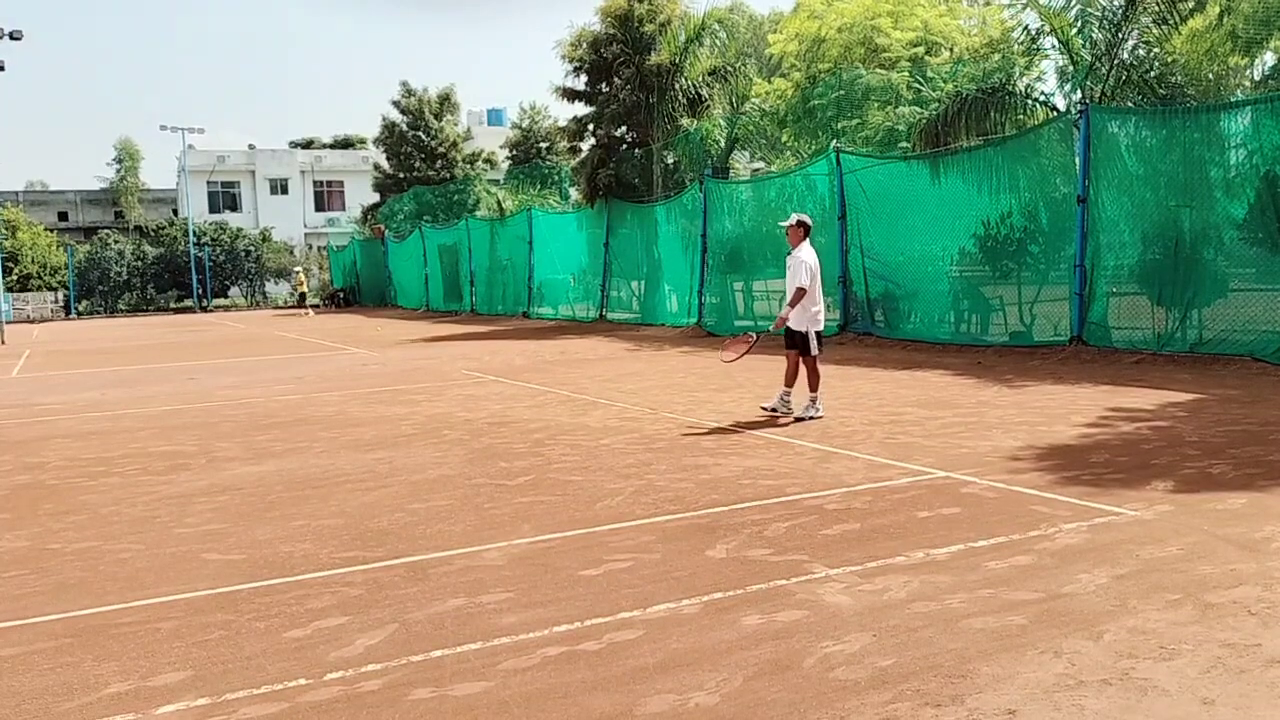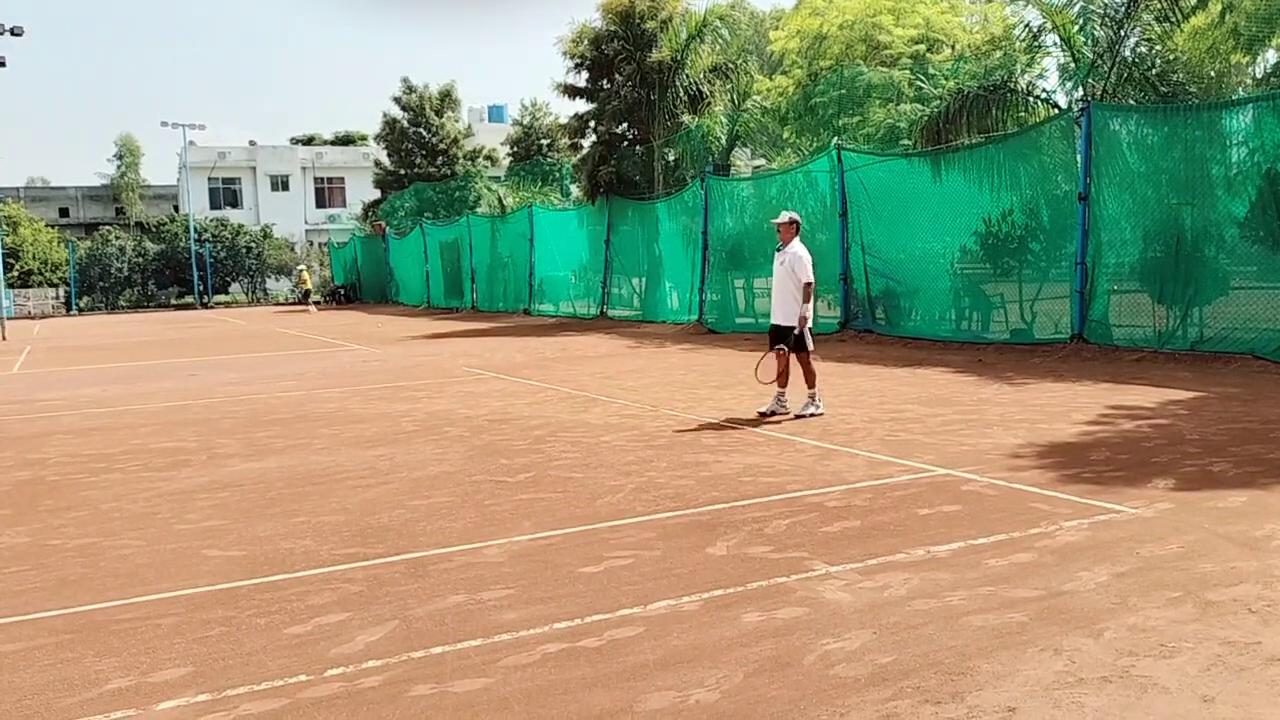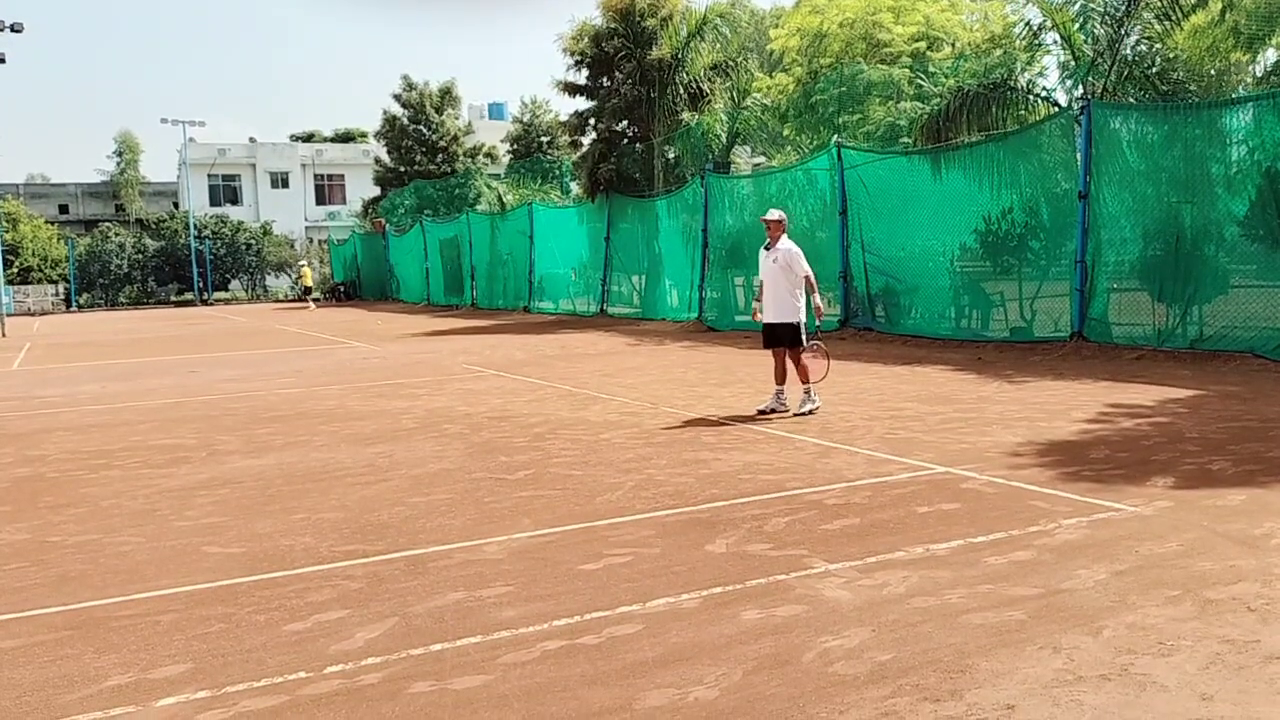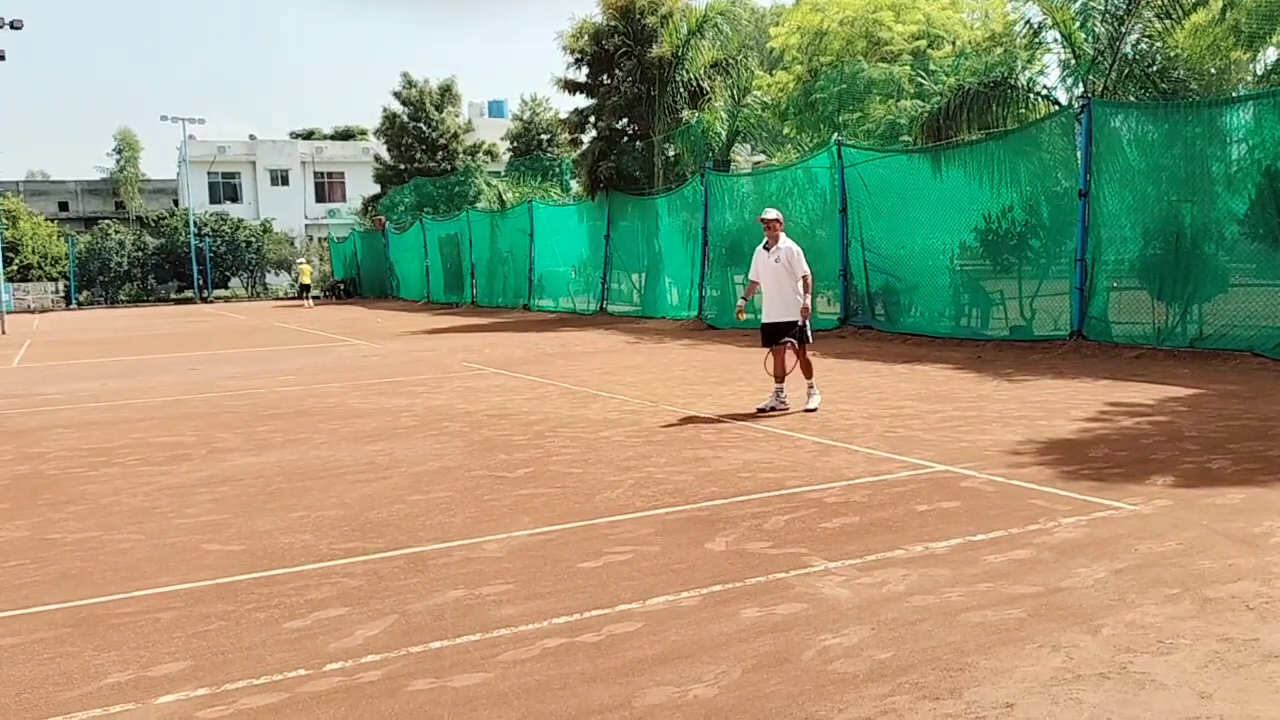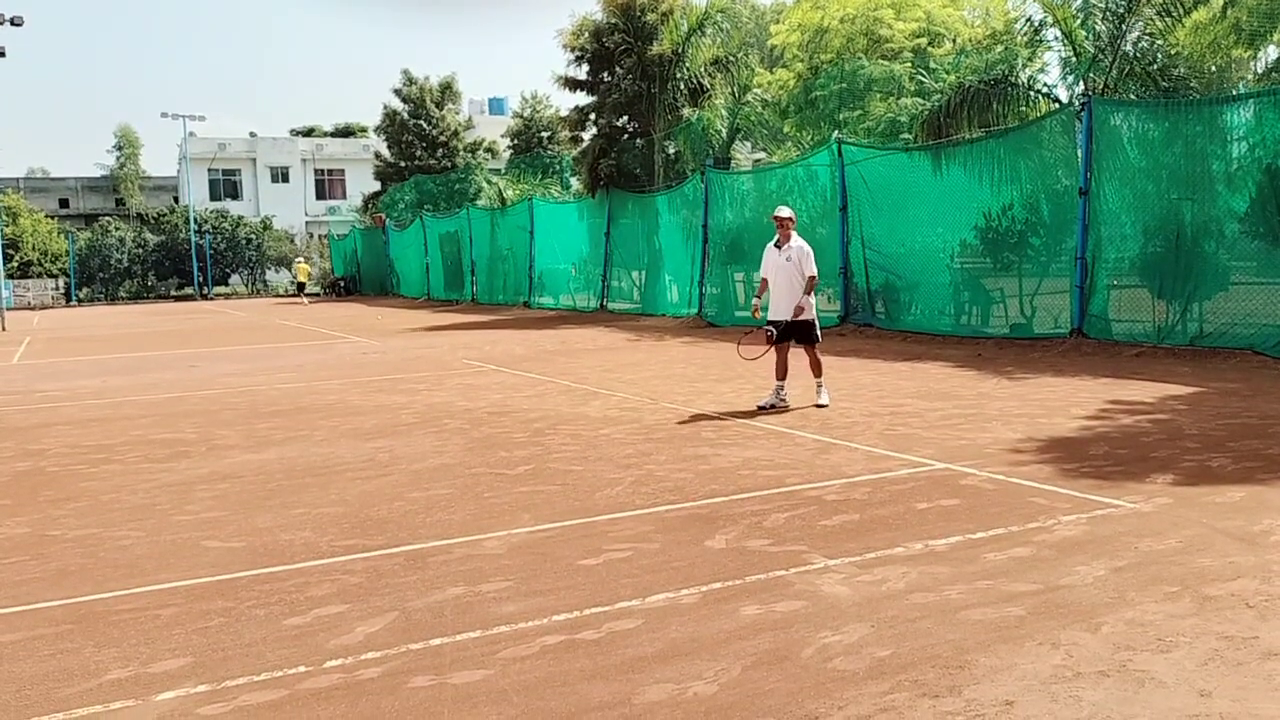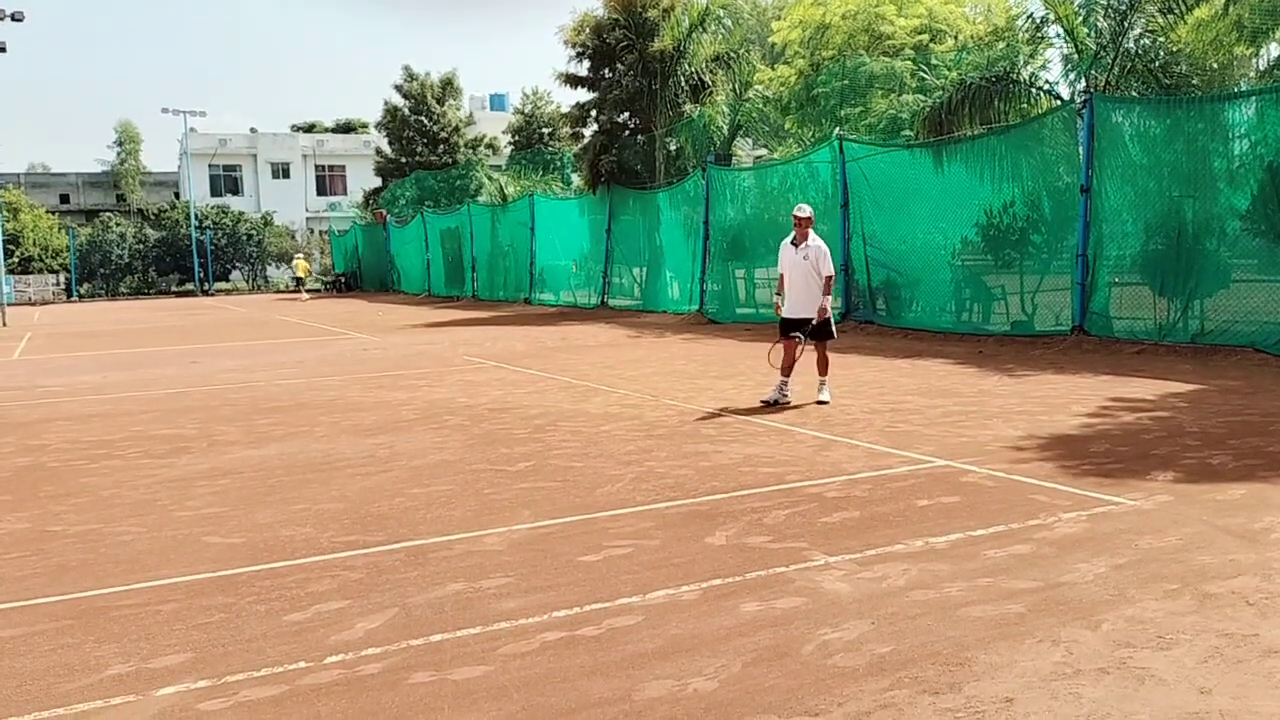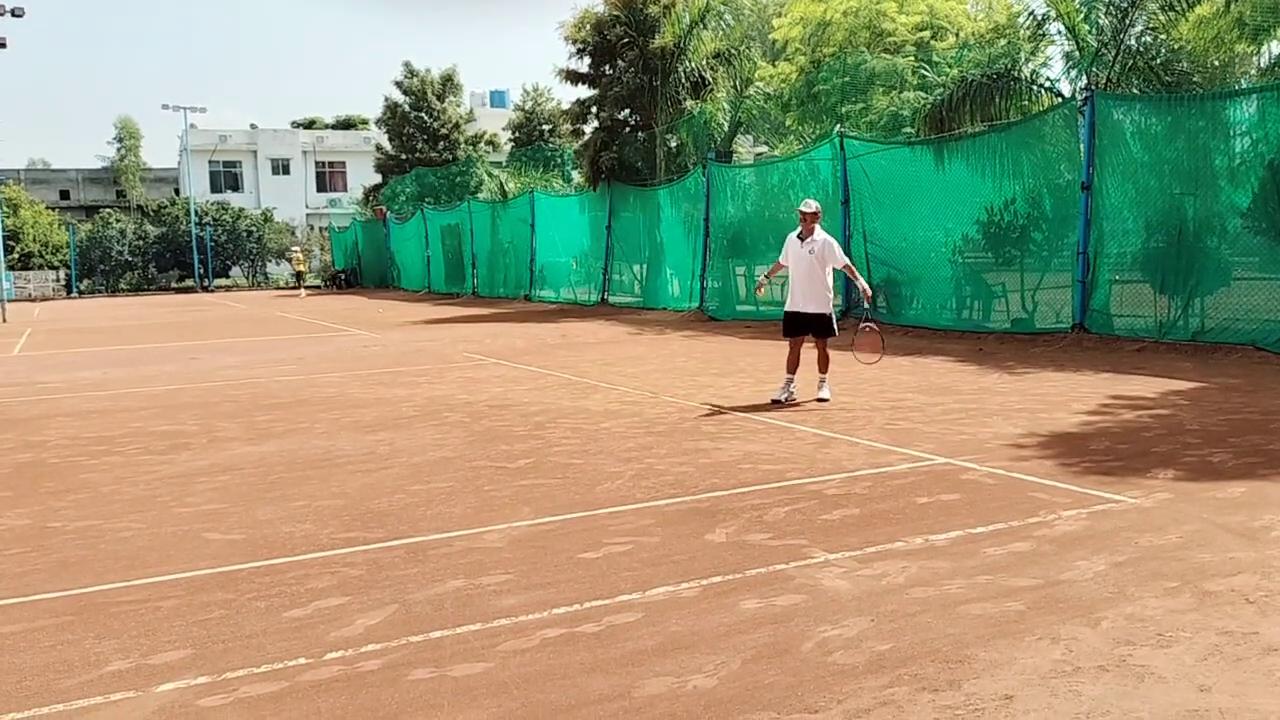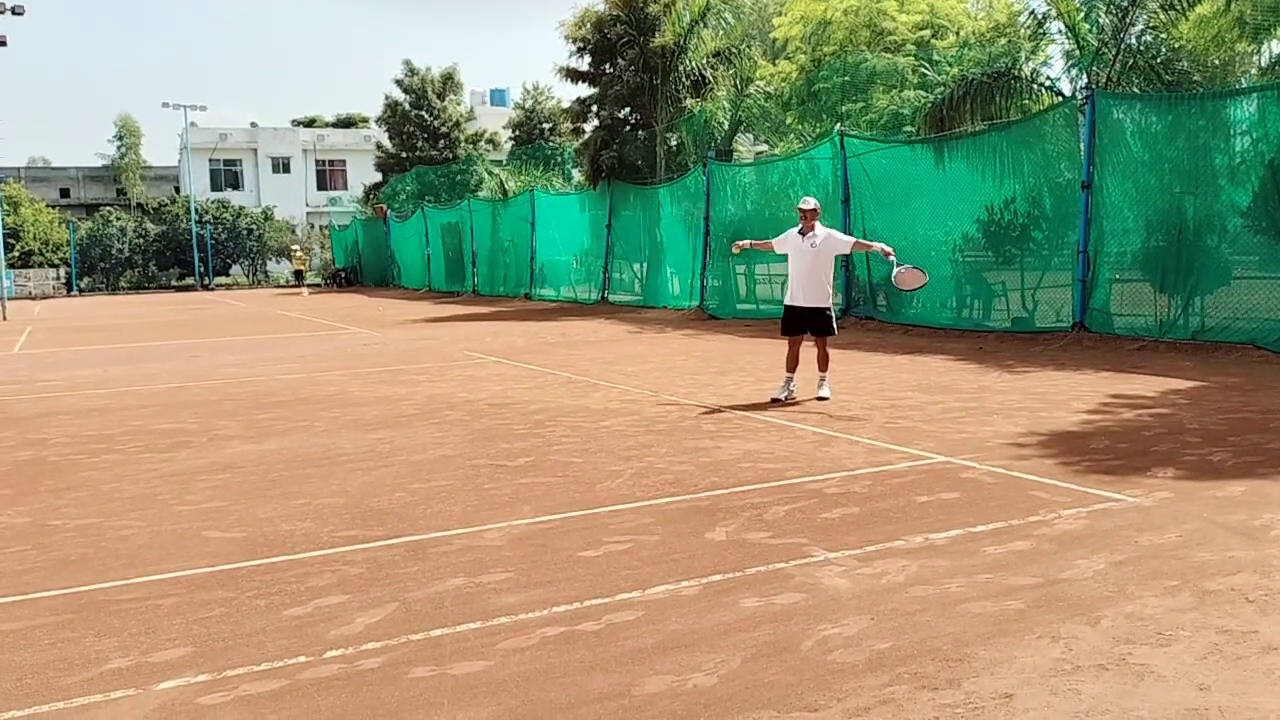
dt=0.3s
person 1, frame 1
left shoulder: (803, 257)
right shoulder: (796, 255)
left elbow: (802, 289)
left wrist: (785, 312)
left hip: (807, 320)
right hip: (796, 320)
left knee: (809, 361)
right knee: (791, 358)
left ankle: (815, 406)
right ankle: (784, 401)
person 1, frame 2
left shoulder: (799, 253)
right shoulder: (780, 252)
left elbow: (808, 284)
left wrist: (805, 311)
left hip: (795, 319)
right hip: (779, 318)
left knee: (803, 359)
right knee: (781, 358)
left ankle: (814, 402)
right ankle: (780, 401)
person 1, frame 3
left shoulder: (790, 250)
right shoulder: (764, 251)
left elbow: (807, 275)
left wrist: (816, 300)
right wrist: (757, 303)
left hip: (790, 315)
right hip: (771, 316)
left knee: (795, 354)
right knee: (778, 356)
left ankle: (810, 397)
right ankle: (780, 399)
person 1, frame 4
left shoulder: (791, 249)
right shoulder: (759, 252)
left elbow: (806, 276)
right elbow: (754, 280)
left wrist: (807, 300)
right wrist: (743, 300)
left hip: (793, 313)
right hip: (771, 315)
left knee: (801, 352)
right knee: (777, 354)
left ankle: (813, 392)
right ankle: (780, 397)
person 1, frame 5
left shoulder: (802, 248)
right shoulder: (770, 249)
left elbow: (812, 277)
right elbow: (765, 278)
left wrist: (803, 301)
right wrist: (757, 299)
left hip: (802, 312)
right hip: (777, 313)
left knee: (811, 351)
right knee: (780, 352)
left ankle: (821, 389)
right ankle: (780, 395)
person 1, frame 6
left shoulder: (819, 247)
right shoulder: (785, 245)
left elbow: (829, 276)
left wrist: (826, 302)
right wrist: (778, 297)
left hip: (817, 310)
right hip: (792, 310)
left knee: (820, 348)
right knee: (789, 348)
left ankle: (823, 388)
right ankle: (782, 390)
person 1, frame 7
left shoulder: (826, 242)
right shoulder: (791, 239)
left elbow: (845, 264)
right elbow: (782, 263)
left wrist: (861, 283)
right wrist: (765, 278)
left hip: (819, 306)
right hip: (795, 305)
left knee: (821, 346)
right knee: (794, 345)
left ankle: (823, 385)
right ankle: (789, 387)
person 1, frame 8
left shoulder: (828, 236)
right shoulder: (791, 235)
left elbow: (855, 244)
right elbow: (771, 245)
left wrist: (878, 246)
right wrist: (749, 243)
left hip: (819, 302)
right hip: (794, 301)
left knee: (821, 343)
right knee: (793, 343)
left ankle: (823, 383)
right ankle: (788, 385)
